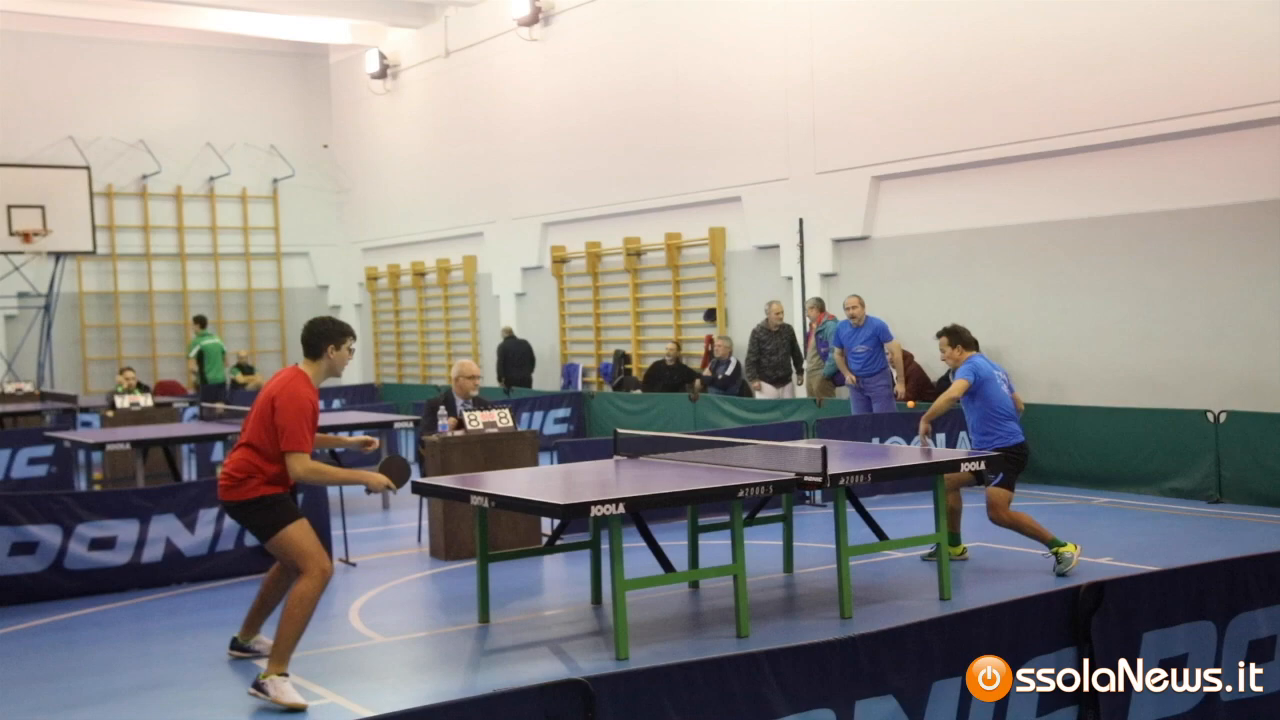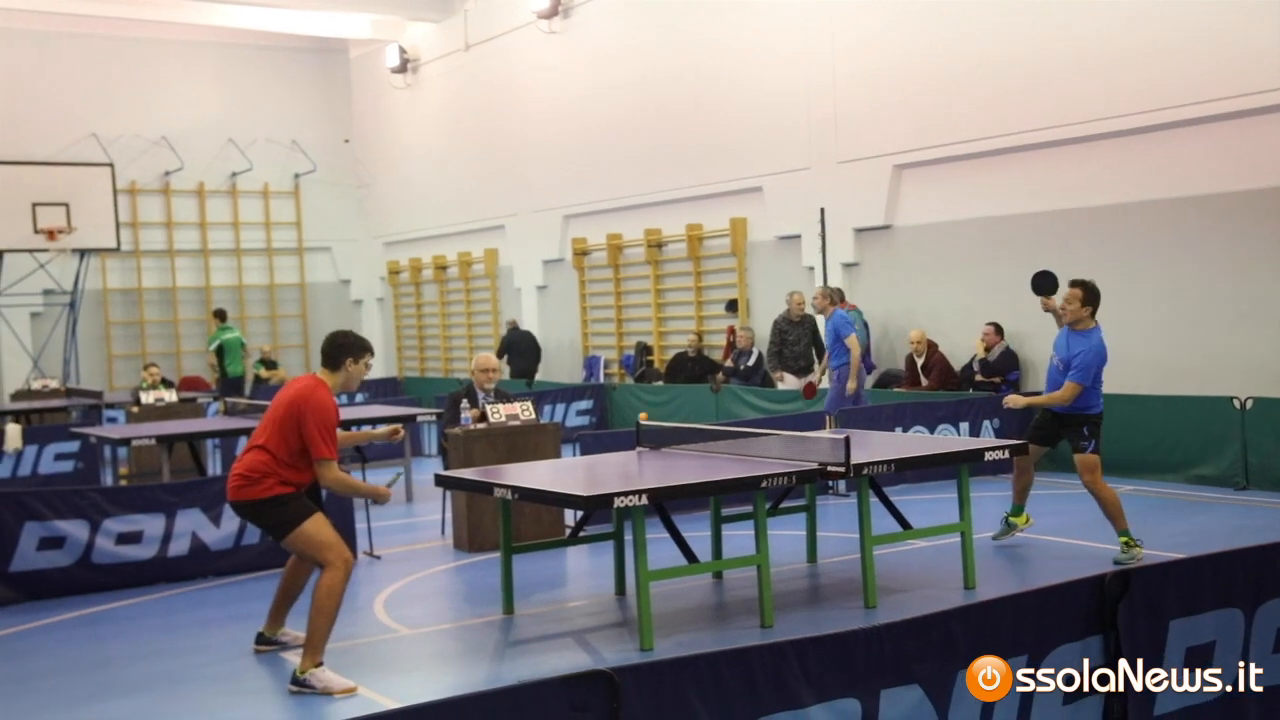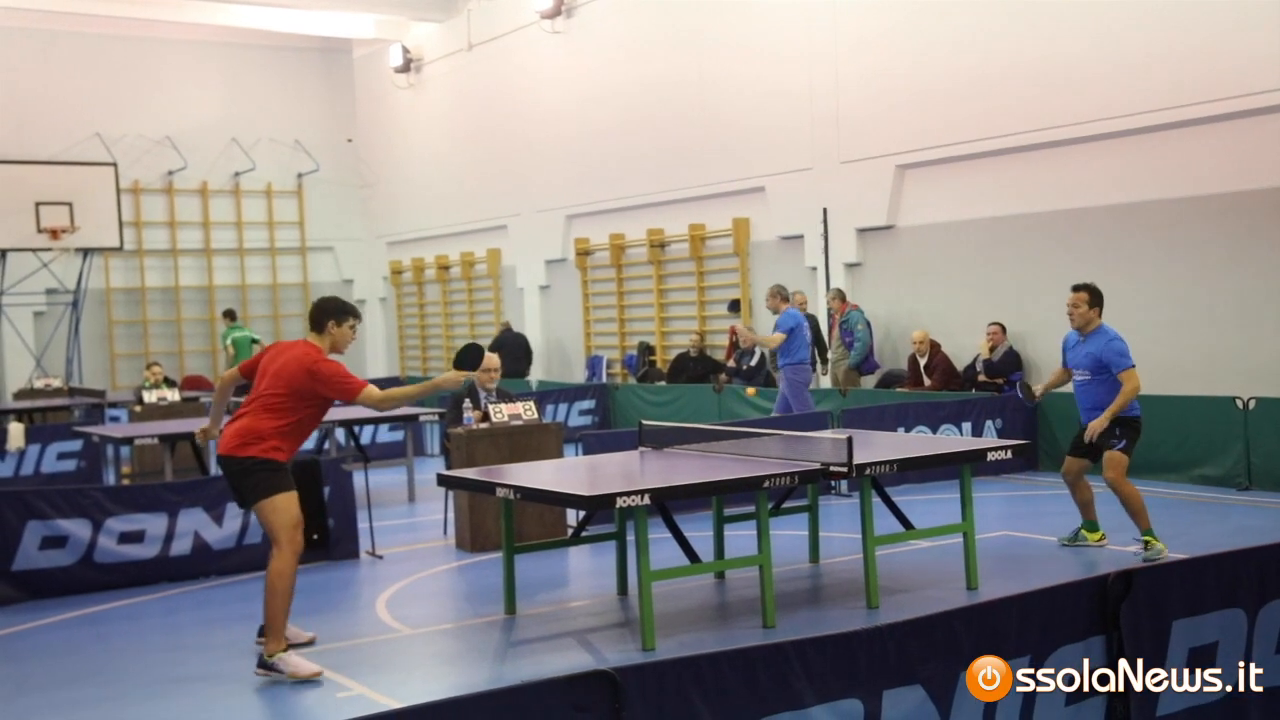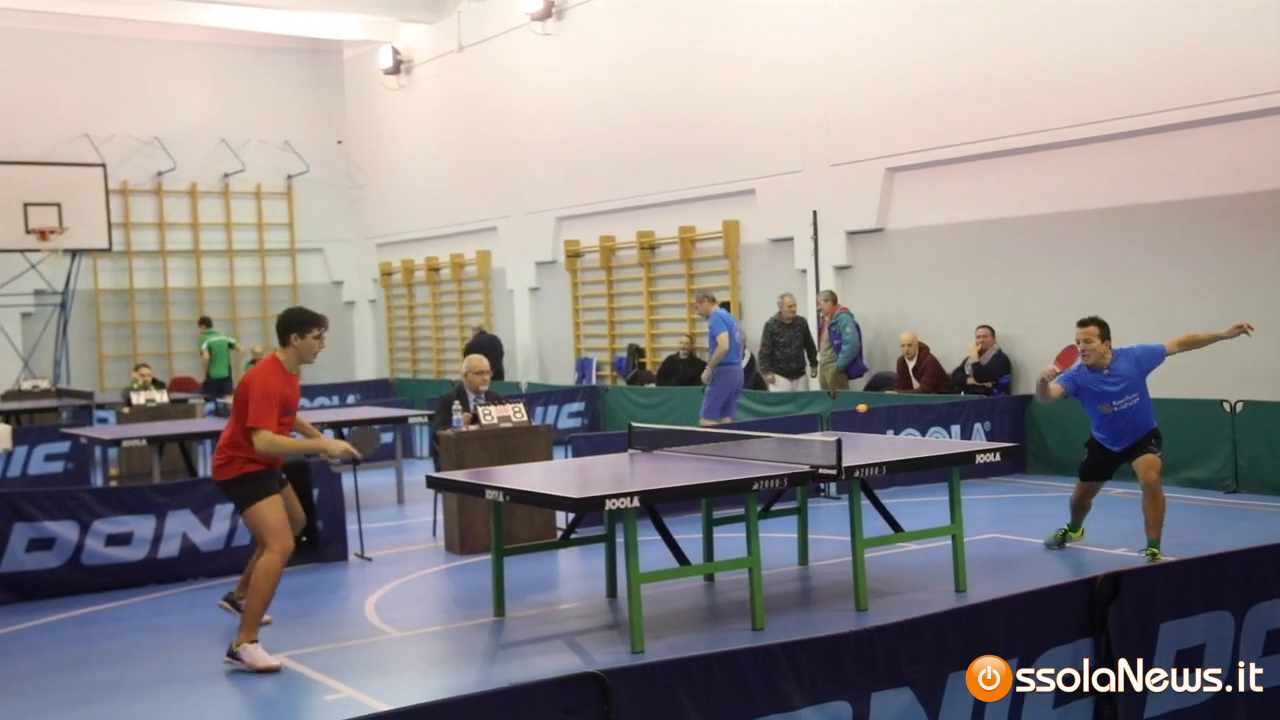
dt=0.4s
person 1, frame 1
left shoulder: (294, 380)
right shoulder: (297, 393)
right elbow: (301, 469)
left wrist: (347, 441)
right wrist: (364, 478)
left hip: (256, 482)
right hip: (253, 489)
left knee: (295, 561)
right knee: (317, 568)
left ankle: (246, 638)
right ankle: (272, 676)
person 1, frame 2
left shoulder: (304, 386)
right shoulder: (320, 401)
right elbow: (330, 478)
left wrist: (375, 435)
right wrist: (374, 493)
left hip: (251, 483)
right hip: (264, 490)
left knee: (311, 547)
right knee: (340, 560)
left ankle: (272, 631)
right ankle: (309, 670)
person 1, frame 3
left shoulder: (280, 350)
right shoulder: (320, 366)
left elbow: (227, 379)
right elbow: (379, 400)
left wrist: (215, 421)
right wrist: (439, 382)
left hip: (240, 450)
right hip: (257, 455)
left knee: (288, 531)
right knee: (290, 544)
left ankle: (274, 626)
right ankle: (274, 653)
person 1, frame 4
left shoulder: (295, 372)
right shoulder: (266, 379)
right elbow: (262, 442)
left wrist: (322, 439)
right wrist: (321, 447)
left hip: (265, 465)
right hip: (243, 469)
left knee: (293, 523)
right knee: (281, 546)
left ankle: (240, 595)
right ankle: (244, 644)
person 2, frame 1
left shoulder: (969, 367)
right shoulder: (991, 367)
left elbow: (952, 394)
right elbow: (1018, 404)
left wrist: (925, 420)
left hip: (1004, 450)
right hip: (992, 448)
left knee: (999, 514)
right knee: (948, 481)
left ankle: (1062, 548)
right ankle: (954, 546)
person 2, frame 2
left shoulder: (1091, 347)
right shoulder: (1072, 326)
left elbow: (1067, 397)
left wrist: (1024, 400)
right wrist: (1053, 310)
left hip: (1082, 417)
right hip: (1051, 411)
left knee: (1091, 479)
right knee: (1022, 460)
left ankle: (1129, 541)
right ankle: (1017, 517)
person 2, frame 3
left shoulder: (1110, 343)
right shoulder: (1071, 339)
left elbow: (1132, 386)
right elbow: (1066, 371)
left wrist: (1104, 418)
right wrist: (1042, 388)
left hip: (1121, 421)
right hip: (1090, 423)
left knee: (1114, 477)
right knee: (1070, 473)
left ankle: (1151, 541)
right ankle: (1092, 531)
person 2, frame 4
left shoulder: (1136, 357)
right shoulder: (1076, 375)
left elbow: (1180, 344)
right elbow: (1046, 396)
left wrist: (1223, 334)
right wrist: (1044, 381)
left hip: (1143, 437)
right hip: (1104, 443)
left knee: (1150, 481)
right knee: (1081, 496)
left ankle: (1153, 550)
right ankle: (1072, 530)
